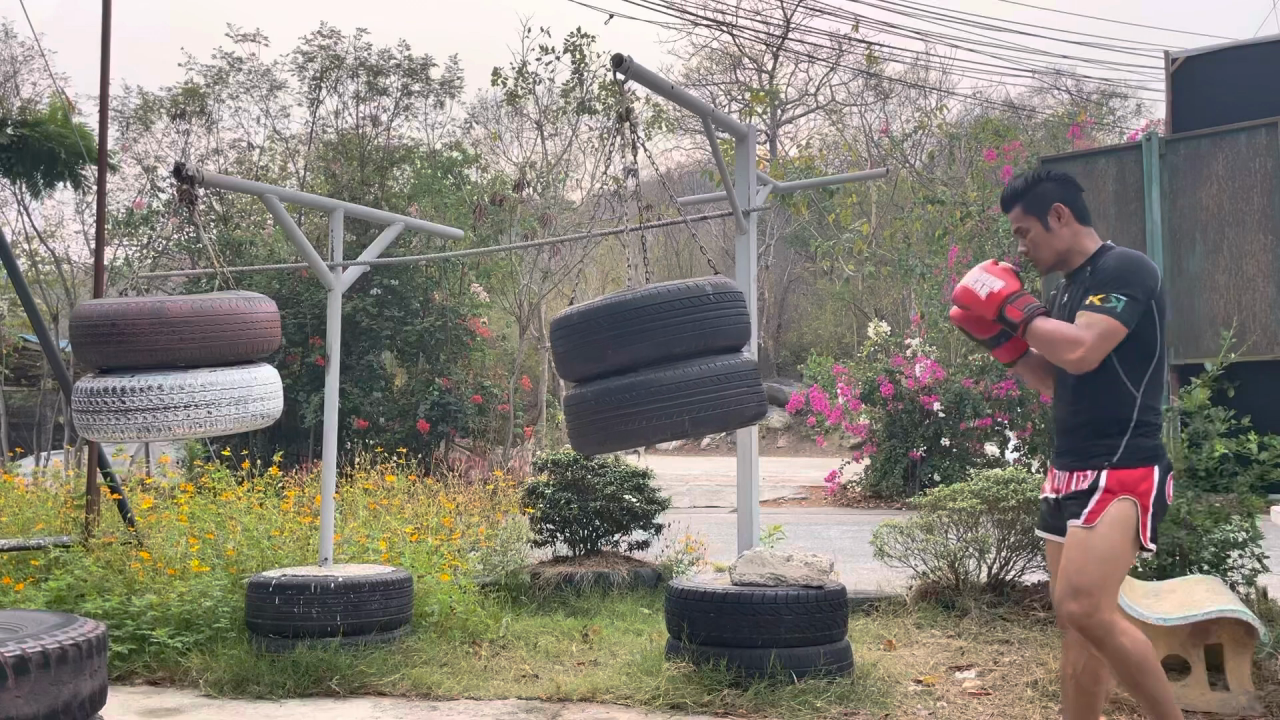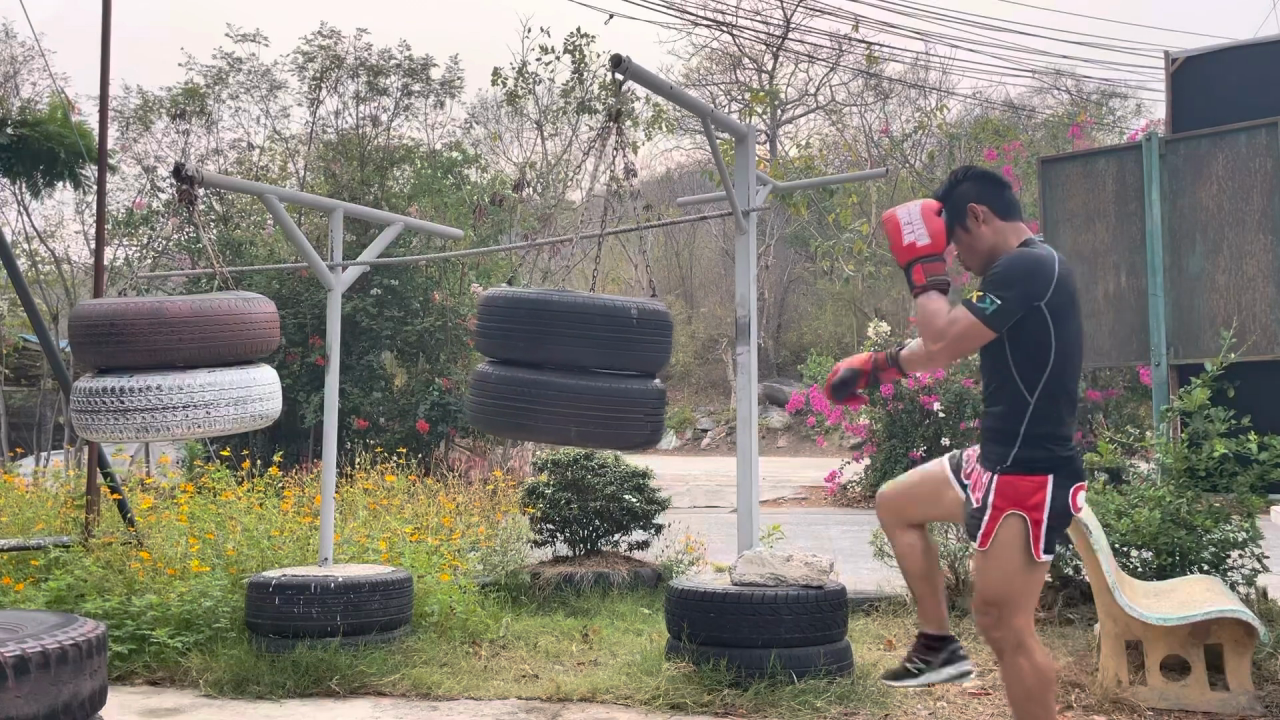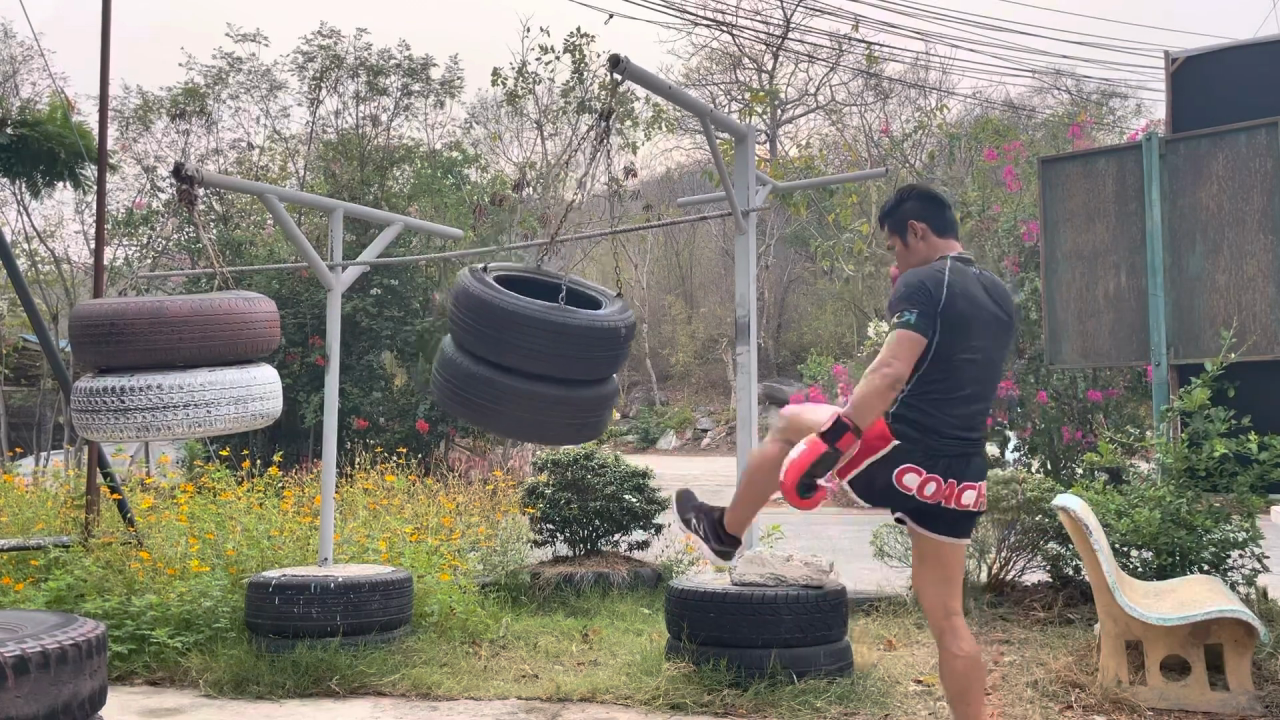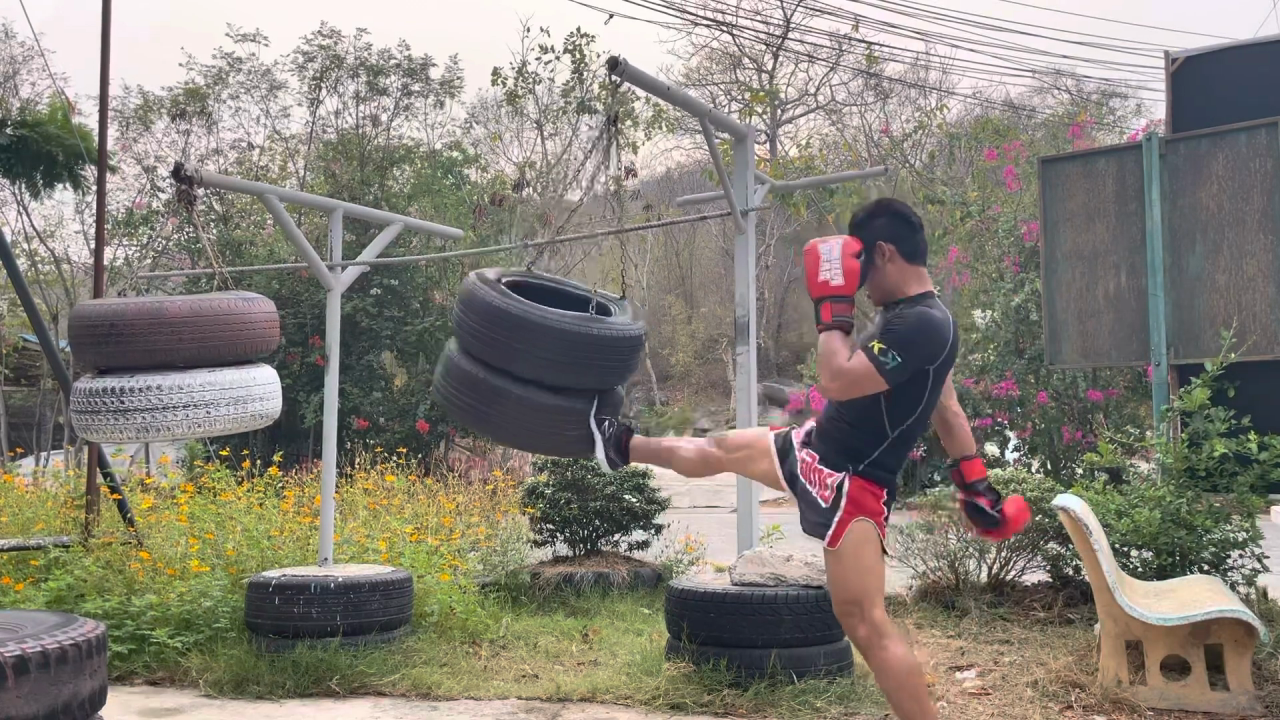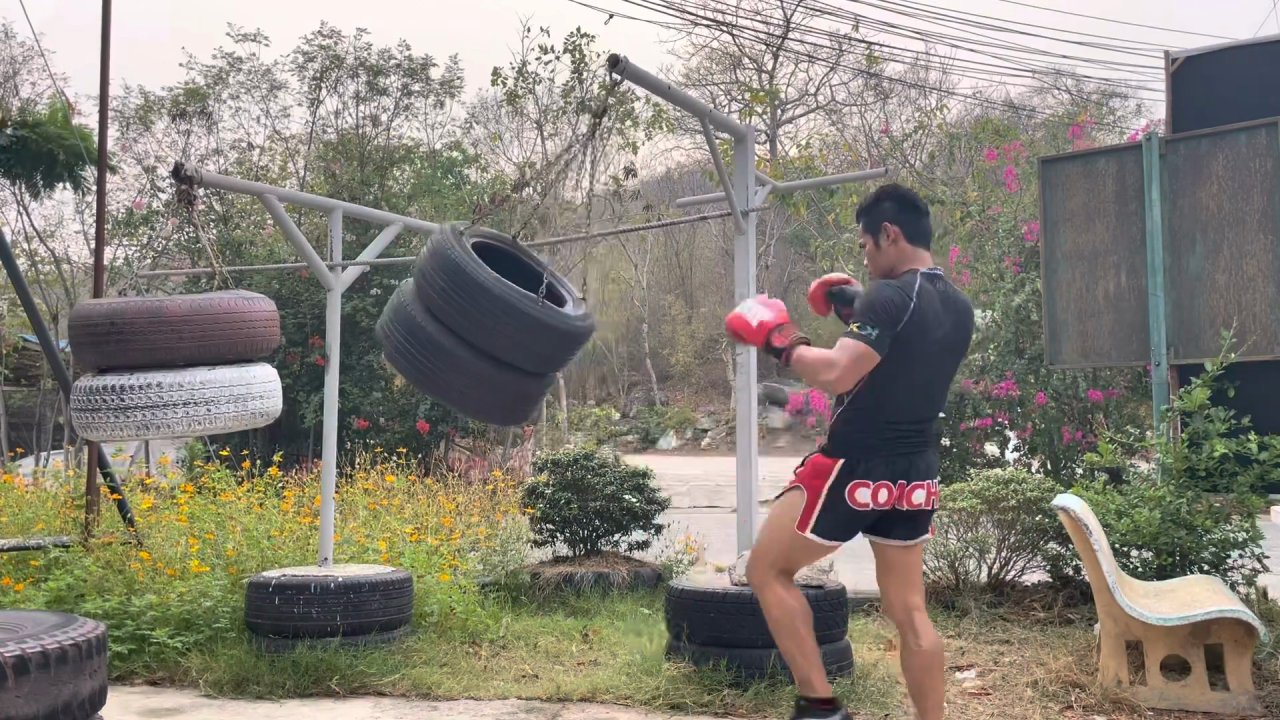
dt=1s
person 1, frame 1
left shoulder: (1126, 270)
right shoulder: (1067, 286)
left elbow: (1079, 350)
left wrist: (1013, 309)
right wrist: (1005, 340)
left hip: (1121, 475)
right hip: (1069, 474)
left knee: (1084, 611)
right knee: (1076, 615)
person 1, frame 2
left shoulder: (1026, 267)
right shoulder: (1022, 269)
left elbow: (942, 345)
right elbow: (948, 344)
left wrist: (921, 266)
right wrist: (883, 364)
left hip: (1028, 479)
right hip: (997, 465)
left knee: (1003, 626)
right knee: (893, 501)
right ankle: (937, 644)
person 1, frame 3
left shoulder: (925, 283)
right shoulder: (1001, 298)
left elbow: (891, 371)
left wrist: (828, 440)
left hip: (899, 454)
right hip: (964, 476)
left knee: (788, 423)
right knee: (946, 619)
left ankle: (726, 531)
person 1, frame 4
left shoulder: (921, 326)
right shoulder: (913, 315)
left elbow: (838, 382)
right elbow: (947, 411)
left wrist: (831, 305)
right wrist: (974, 483)
left hip: (850, 485)
left knee: (865, 625)
right knee: (724, 447)
right ankle: (626, 445)
person 1, frame 5
left shoulder: (890, 298)
right shoulder: (959, 306)
left elbow: (834, 374)
left wrist: (781, 341)
right wrist: (855, 310)
left hip: (852, 470)
right hip: (915, 480)
left knee: (768, 573)
right knee: (908, 613)
